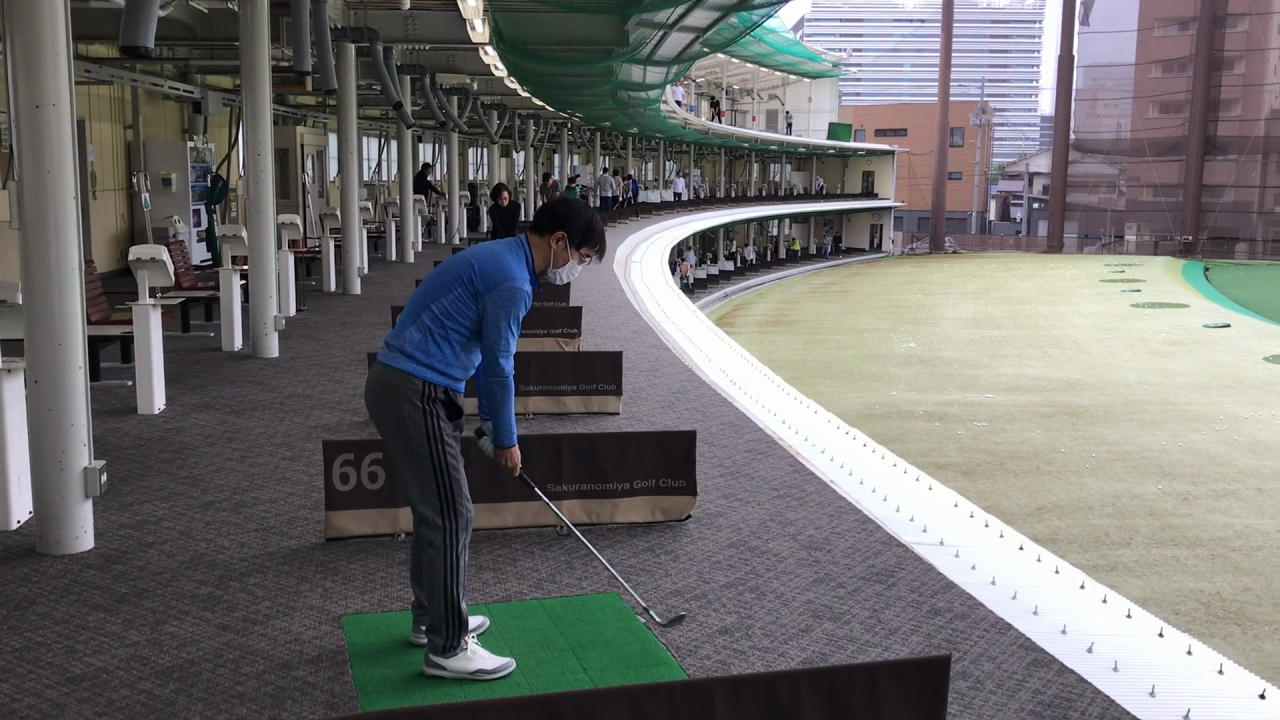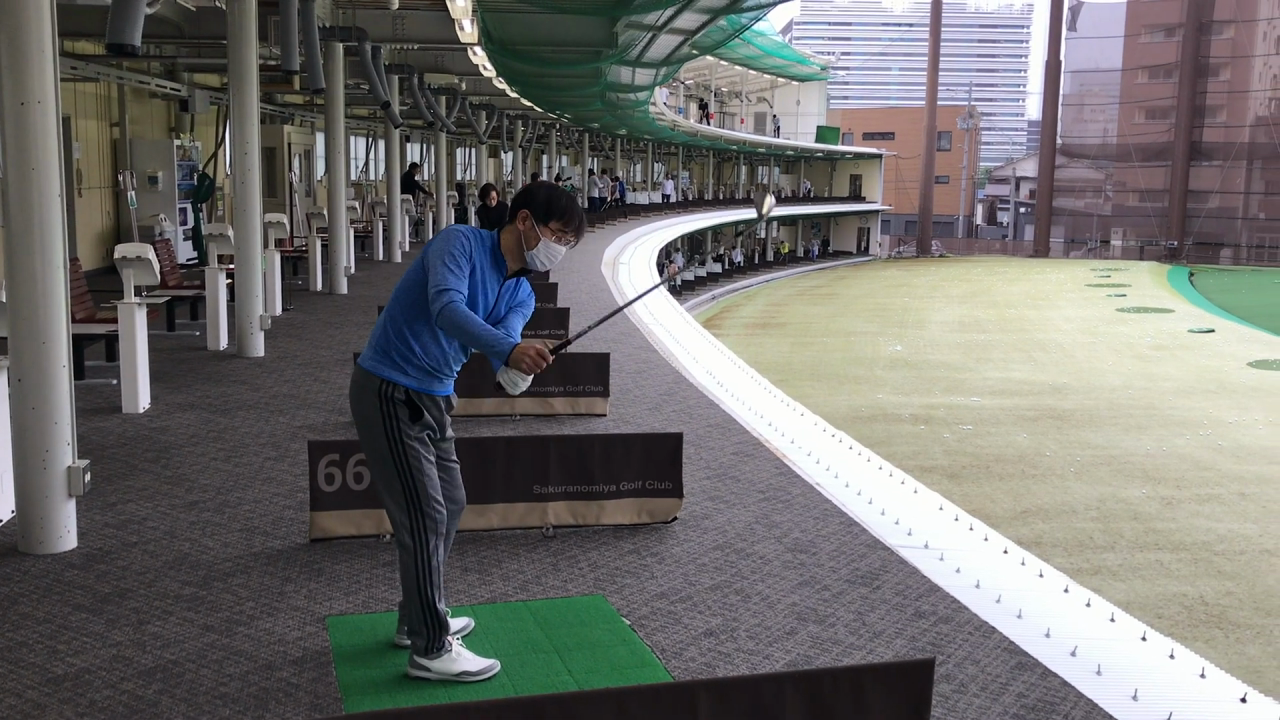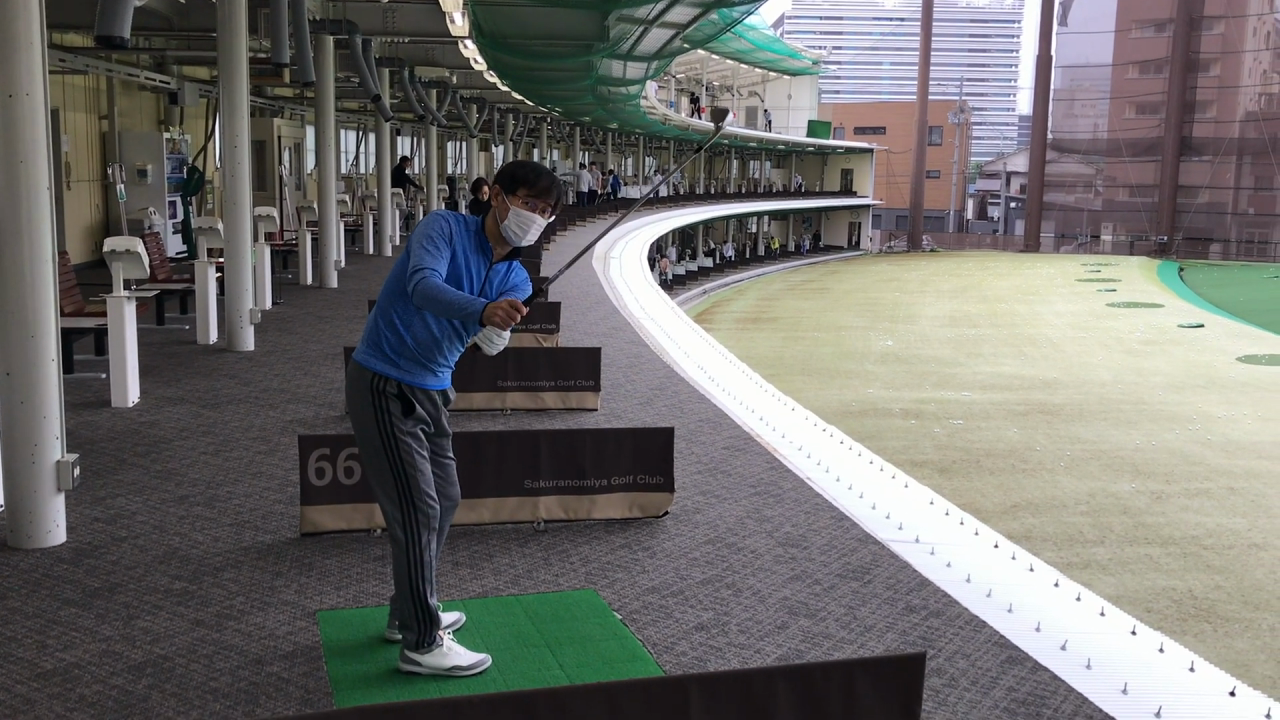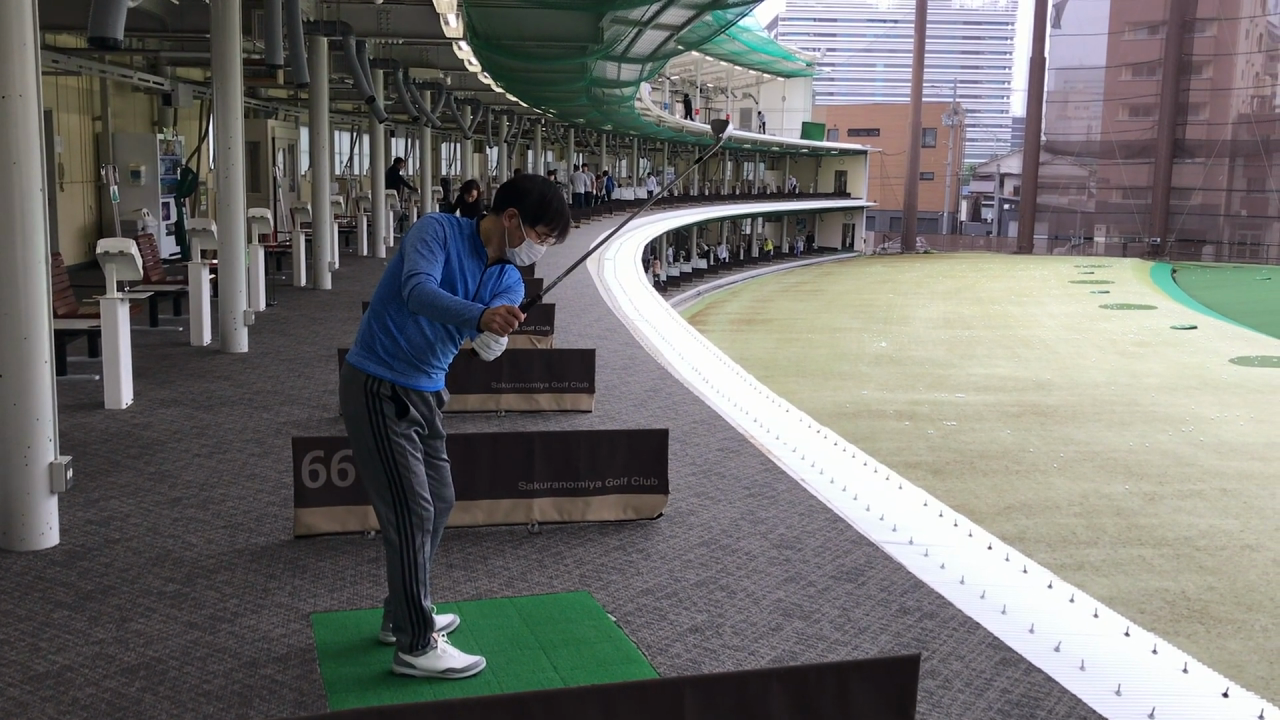
dt=0.7s
person 1, frame 1
left shoulder: (498, 257)
right shoulder: (511, 281)
right elbow: (497, 365)
left wrist: (489, 421)
right wrist: (506, 439)
left hip: (395, 382)
right hip: (415, 393)
left knee: (434, 510)
right knee: (450, 516)
left ankle: (431, 616)
right ankle: (446, 646)
person 1, frame 2
left shoulder: (522, 295)
right shoulder: (459, 241)
left elbow: (504, 341)
right elbow: (446, 308)
left wrist: (518, 363)
right wrist: (509, 348)
left hip: (433, 395)
right hip: (388, 391)
left knee: (448, 505)
right knee: (424, 516)
left ankle: (420, 618)
right ankle: (430, 649)
person 1, frame 3
left shoulder: (518, 279)
right shoulder: (443, 227)
left elbow: (495, 328)
right elbow: (423, 286)
left wrist: (497, 329)
right wrist: (483, 310)
left hip: (432, 390)
right hip: (383, 384)
left knee: (443, 501)
right knee: (418, 510)
left ankle: (410, 612)
right ankle: (421, 643)
person 1, frame 4
left shoulder: (509, 282)
right shoulder: (437, 230)
left elbow: (489, 329)
right elbow: (418, 290)
left wrist: (493, 335)
right wrist: (480, 316)
left hip: (425, 391)
right hip: (377, 386)
left knee: (437, 503)
right knee: (411, 512)
left ankle: (404, 615)
right ankle: (416, 645)
